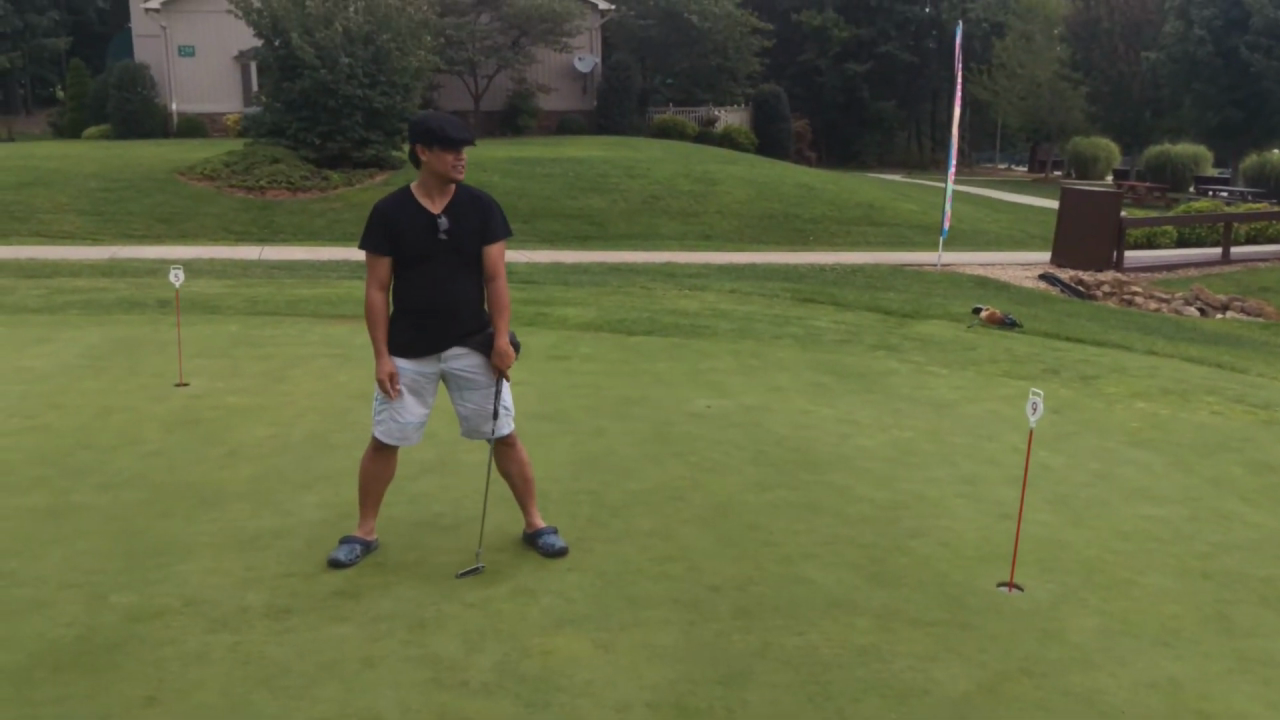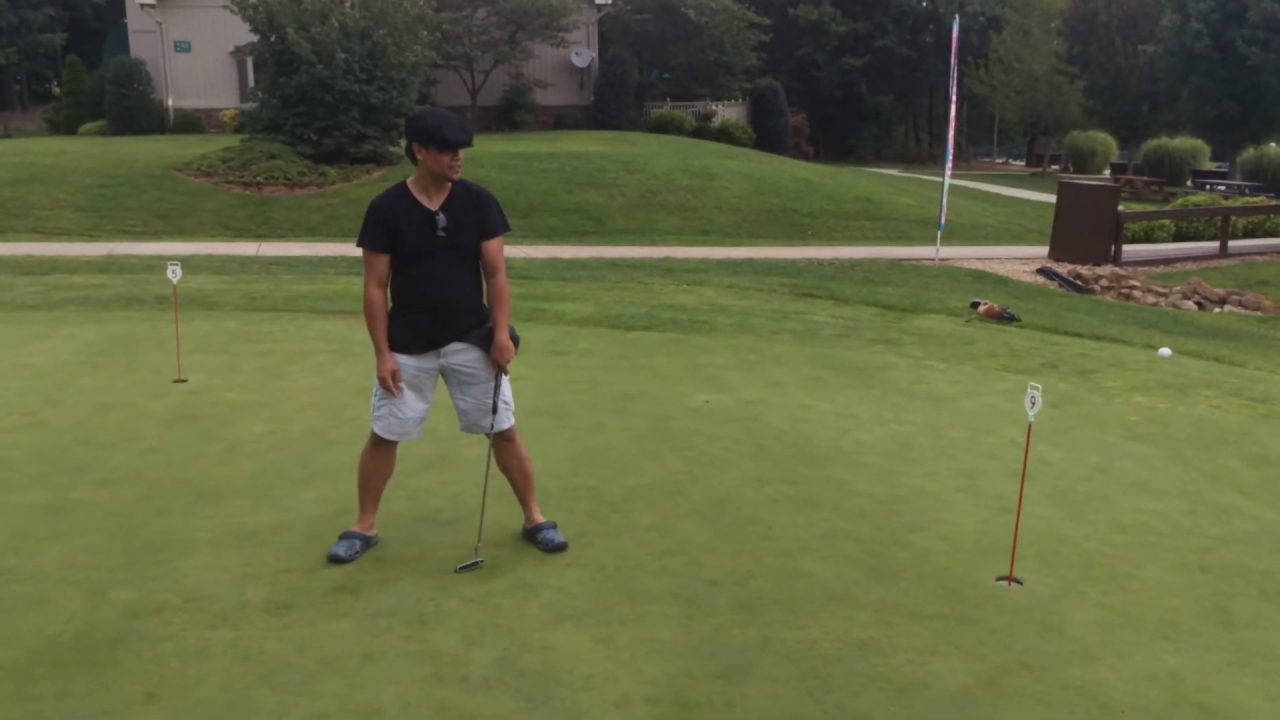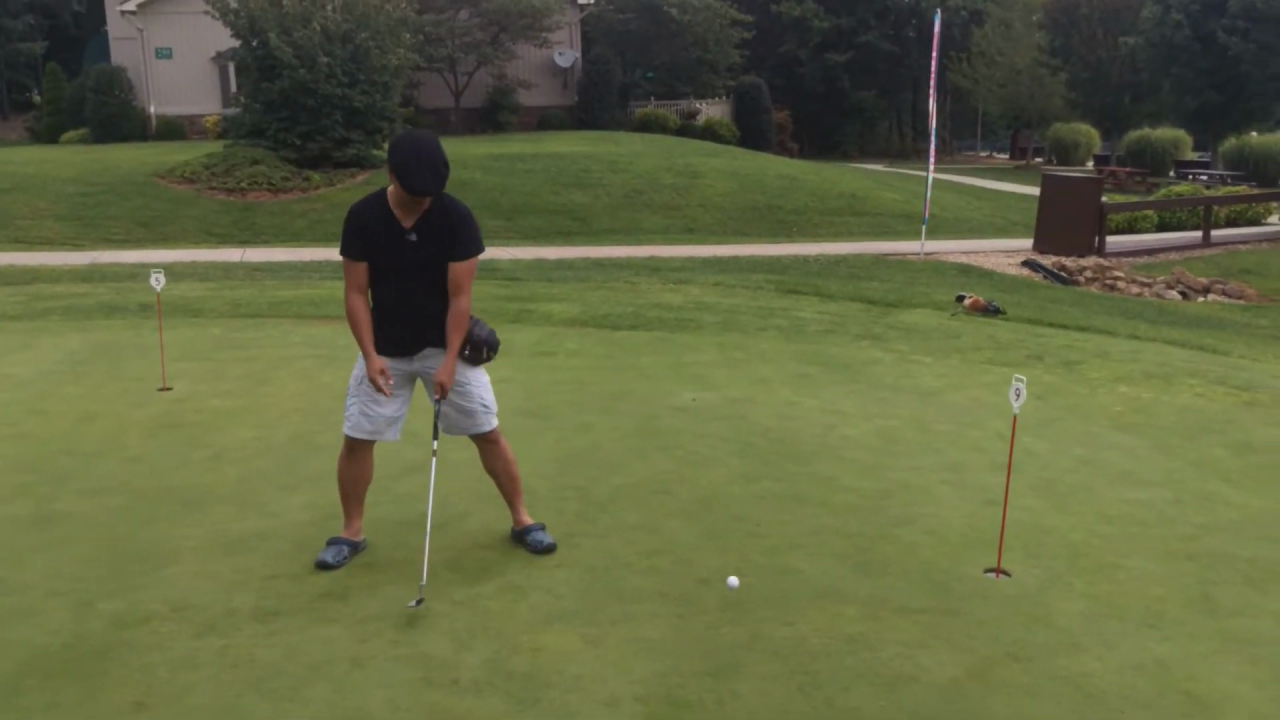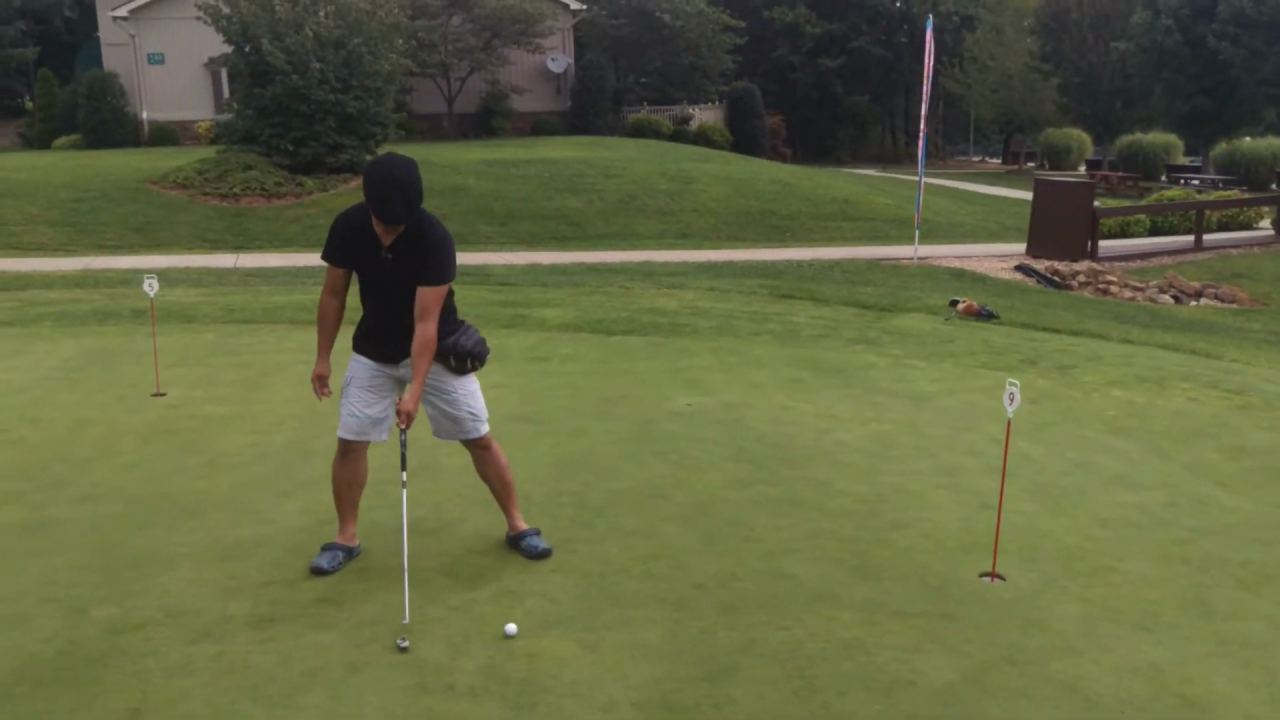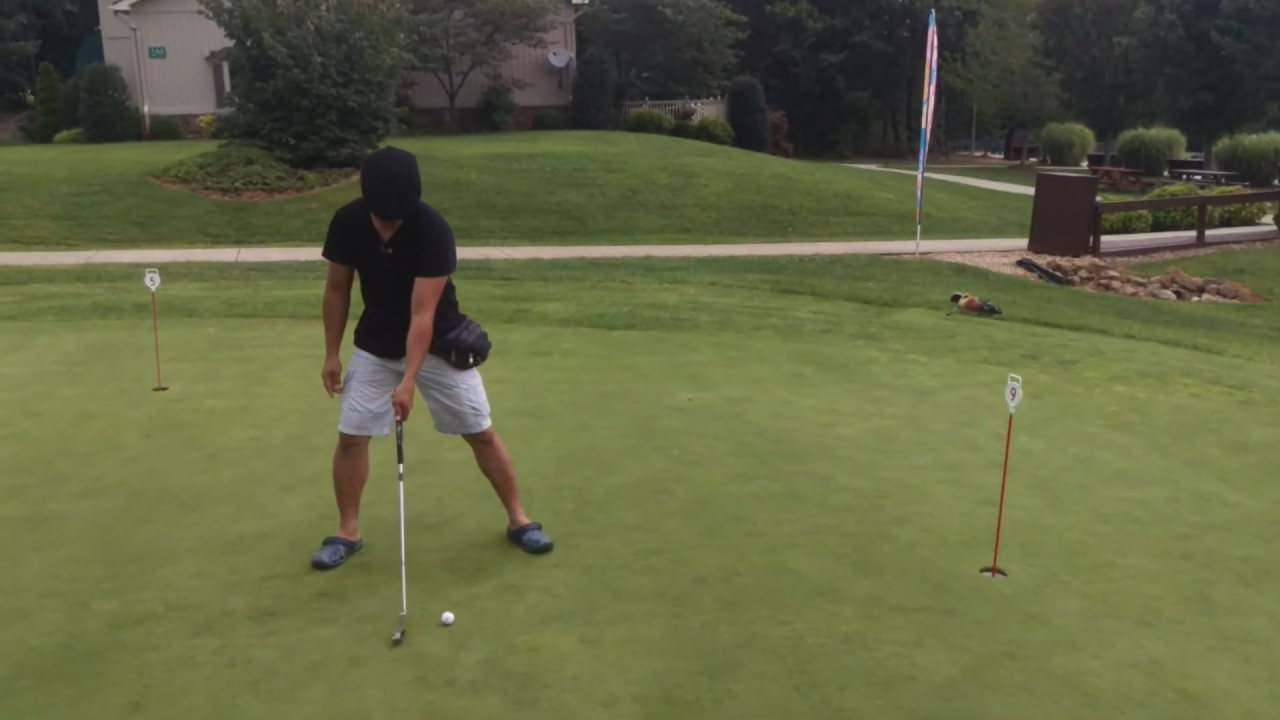
dt=0.5s
person 1, frame 1
left shoulder: (481, 207)
right shoulder: (389, 212)
left elbow: (495, 278)
right elbow: (377, 290)
left wrist: (501, 338)
right wrist: (382, 355)
left hip: (472, 345)
right hip: (408, 351)
left knee: (504, 435)
right knee: (385, 440)
left ankle: (534, 523)
right ankle: (364, 532)
person 1, frame 2
left shoulder: (479, 202)
right shoulder: (386, 209)
left elbow: (495, 273)
right elbow: (375, 287)
left wrist: (502, 332)
right wrist: (383, 353)
left hip: (471, 341)
right hip: (407, 347)
left knee: (504, 431)
right knee: (384, 436)
left ankle: (533, 518)
right ankle: (364, 527)
person 1, frame 3
left shoulder: (455, 217)
right shoulder: (363, 217)
left elbow: (460, 296)
right elbow: (356, 293)
left wrist: (450, 360)
right wrist: (370, 356)
left hip: (444, 345)
right hip: (386, 348)
left knee: (487, 432)
right knee: (357, 438)
left ankle: (521, 520)
right ankle: (352, 532)
person 1, frame 4
left shoulder: (434, 238)
right shoulder: (347, 227)
left elbow: (426, 322)
right elbow: (333, 294)
left wrist: (414, 389)
right wrist: (322, 357)
left hip: (437, 351)
right hip: (373, 351)
left knee: (479, 438)
right knee: (350, 442)
left ankle: (517, 525)
right ankle: (346, 538)
person 1, frame 5
left shoulder: (433, 230)
right shoulder: (347, 222)
left elbow: (422, 313)
right elbow: (337, 291)
left wrist: (409, 380)
right wrist: (331, 354)
left hip: (439, 344)
right hip: (375, 346)
left knee: (481, 433)
right knee: (351, 437)
left ankle: (518, 520)
right ankle: (347, 532)
